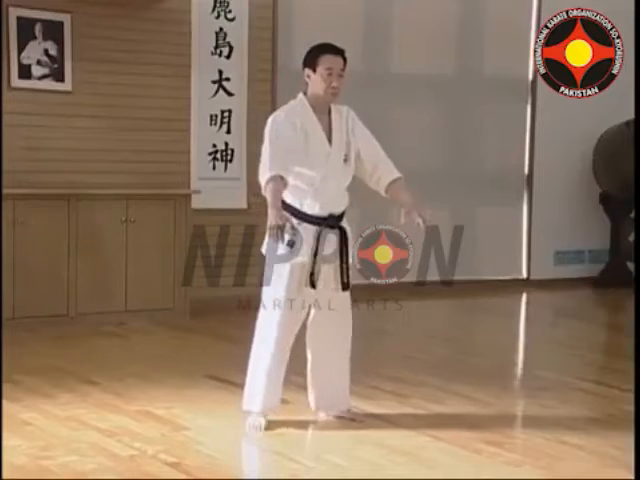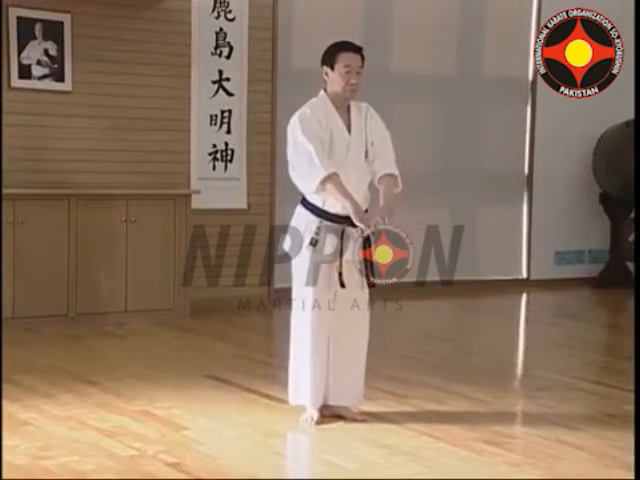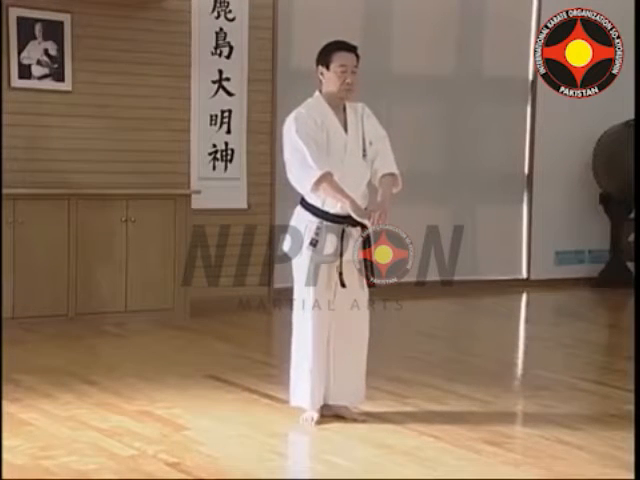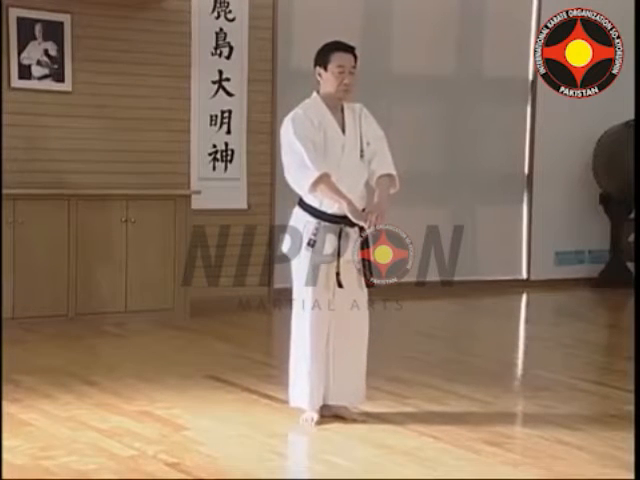
dt=1s
person 1, frame 1
left shoulder: (347, 119)
right shoulder: (285, 120)
left elbow: (378, 166)
right elbow: (272, 167)
left wrist: (406, 201)
right wrist: (274, 207)
left hip: (332, 231)
right hip: (295, 229)
left knee: (335, 317)
right knee: (279, 316)
left ankle: (329, 400)
right ankle: (258, 406)
person 1, frame 2
left shoulder: (368, 117)
right shoulder: (306, 119)
left elbow: (385, 165)
right elbow: (318, 170)
left wrist: (385, 203)
right wrist: (353, 206)
left hip: (354, 229)
right hip: (317, 226)
left knee: (353, 315)
right knee: (313, 314)
left ankle: (340, 398)
right ankle: (312, 400)
person 1, frame 3
left shoulder: (364, 117)
right shoulder: (302, 119)
left elbow: (384, 164)
right elbow: (312, 171)
left wrist: (383, 201)
right wrist: (353, 204)
left hip: (353, 230)
right hip: (317, 227)
left knee: (352, 315)
right knee: (313, 314)
left ankle: (339, 397)
right ankle: (311, 401)
person 1, frame 4
left shoulder: (362, 117)
right shoulder: (300, 120)
left elbow: (381, 163)
right elbow: (308, 172)
left wrist: (380, 200)
right wrist: (349, 205)
left hip: (352, 231)
right hip: (316, 228)
left knee: (352, 316)
right knee: (313, 315)
left ankle: (338, 397)
right ankle: (311, 401)
